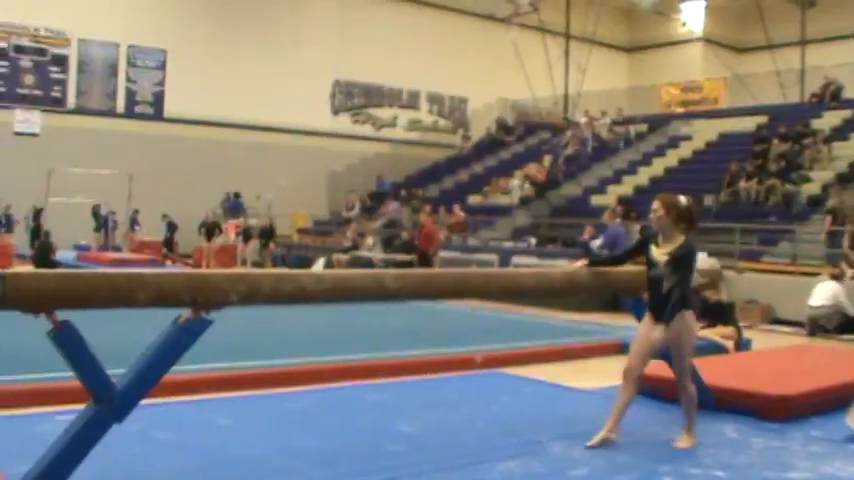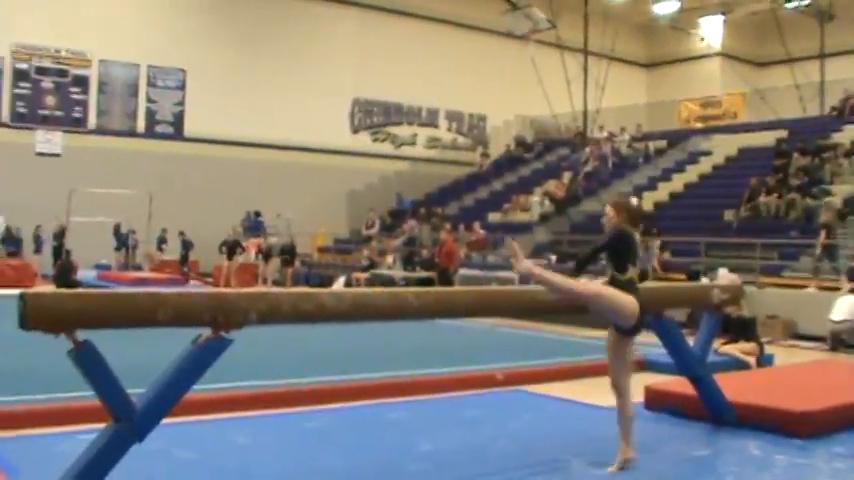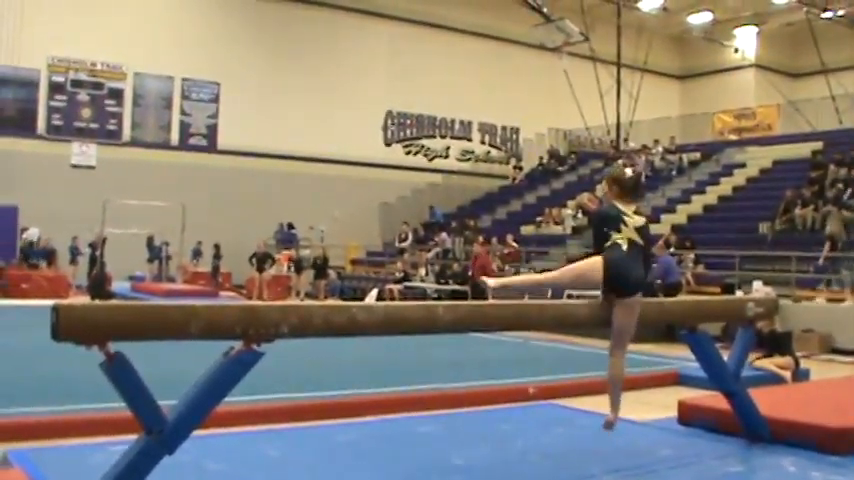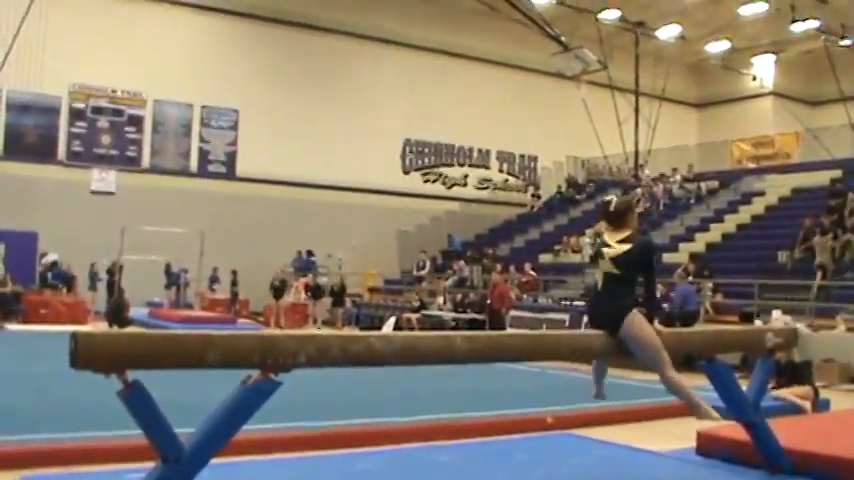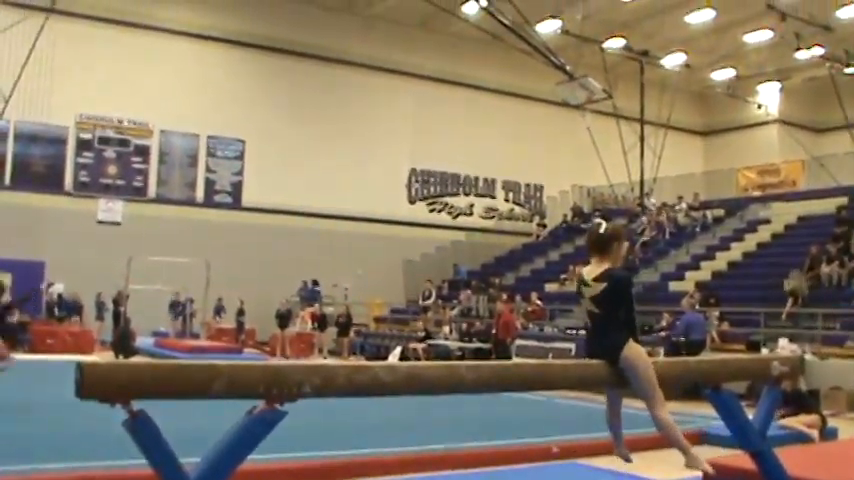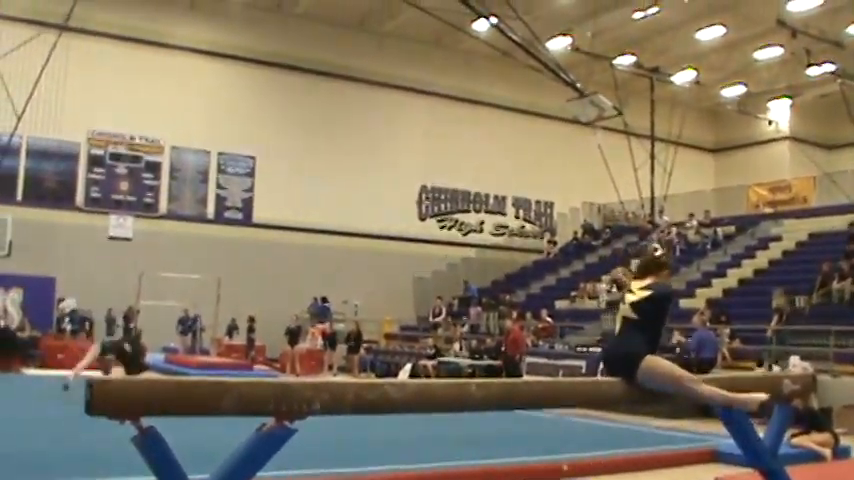
dt=0.5s
person 1, frame 1
left shoulder: (685, 249)
right shoulder: (650, 241)
left elbow: (683, 291)
right elbow: (621, 258)
left wrist: (663, 326)
right wrist: (589, 261)
left hip: (678, 315)
right hip: (653, 313)
left knee: (682, 378)
right knee: (631, 371)
left ankle: (690, 433)
right ankle: (609, 430)
person 1, frame 2
left shoulder: (621, 234)
right shoulder: (630, 244)
left elbow: (594, 252)
left wrist: (573, 268)
left hip: (628, 309)
right hip: (624, 317)
left knee: (577, 287)
right knee: (620, 385)
left ankle: (528, 267)
right ankle: (626, 450)
person 1, frame 3
left shoulder: (603, 212)
right shoulder: (643, 220)
right elbow: (646, 261)
left hip: (610, 266)
right hip: (634, 281)
left knee: (546, 278)
right knee: (618, 351)
left ankle: (499, 283)
right ankle: (614, 411)
person 1, frame 4
left shoulder: (602, 242)
right shoulder: (644, 246)
right elbow: (649, 285)
right wrist: (650, 318)
left hip: (596, 310)
right hip: (622, 313)
left knee: (604, 356)
right knee: (664, 366)
left ankle: (598, 387)
right ankle: (700, 407)
person 1, frame 5
left shoulder: (583, 276)
right shoulder: (620, 278)
right elbow: (628, 316)
right wrist: (636, 346)
left hip: (594, 346)
right hip: (618, 344)
left knee: (613, 398)
right knee: (657, 404)
left ankle: (619, 445)
right ankle: (690, 455)
person 1, frame 6
left shoulder: (629, 289)
right shoulder: (663, 293)
right elbow: (655, 333)
left hip: (612, 360)
right hip: (632, 360)
right knee: (691, 385)
